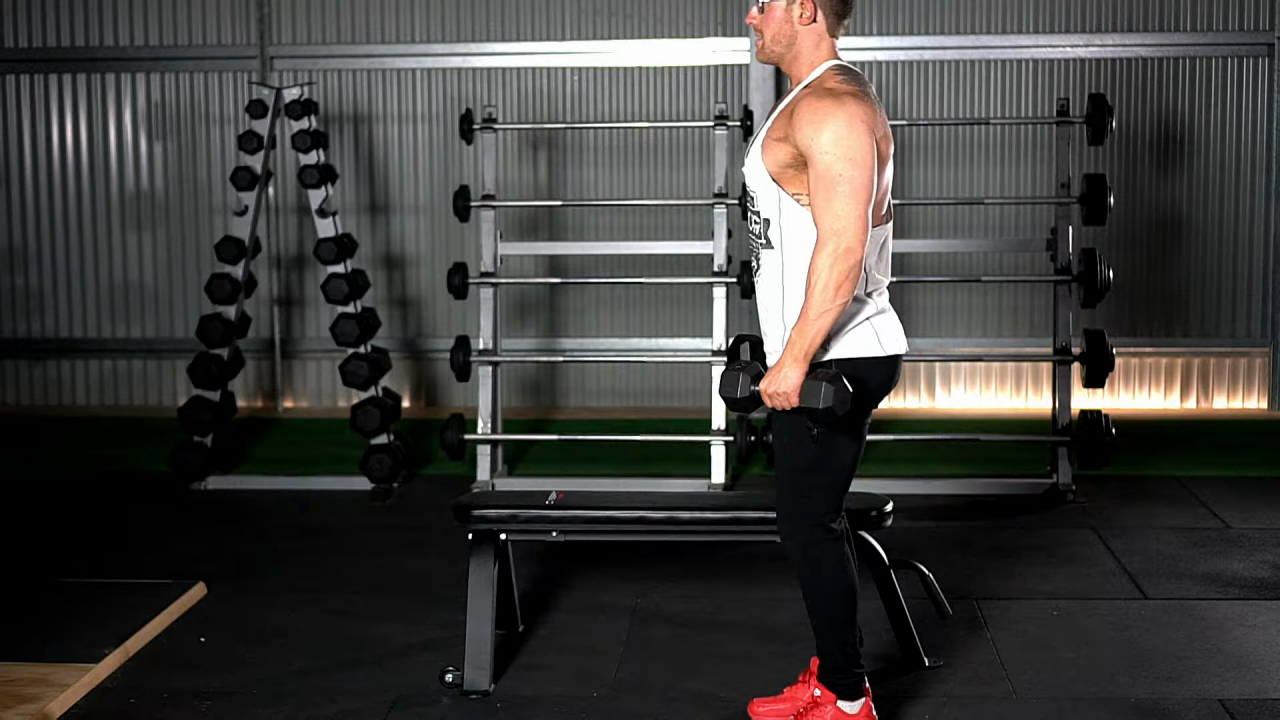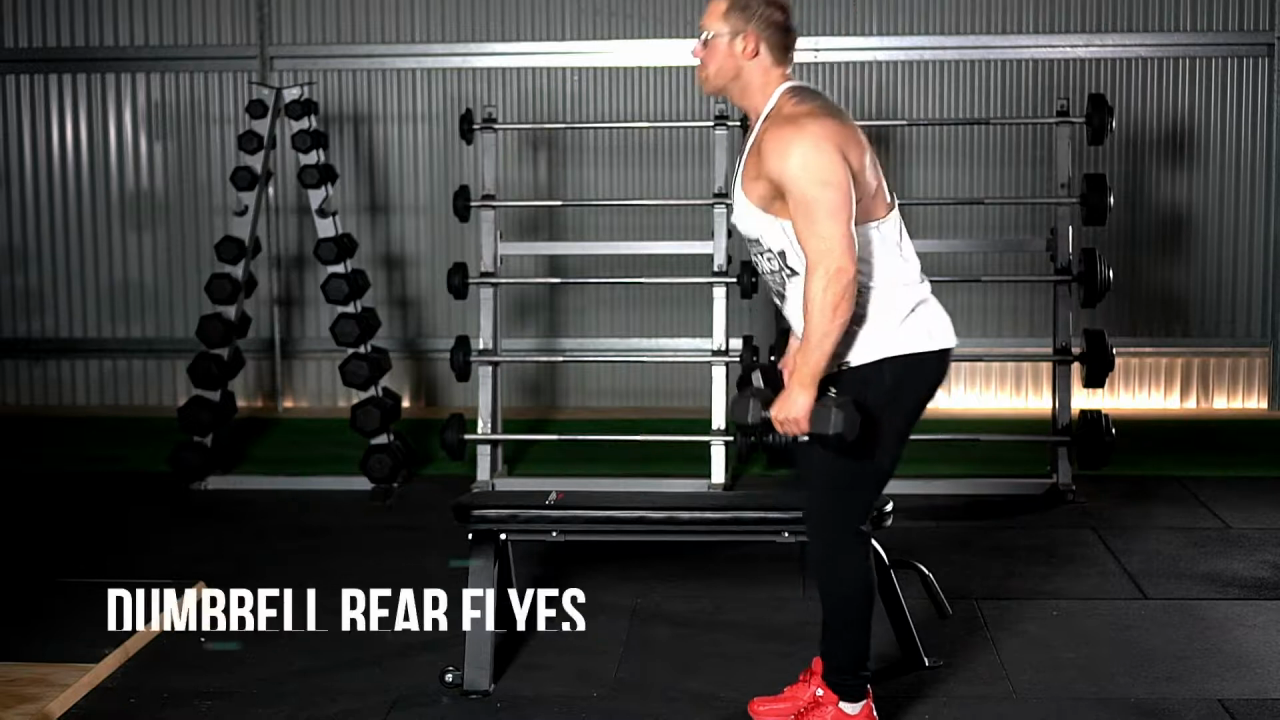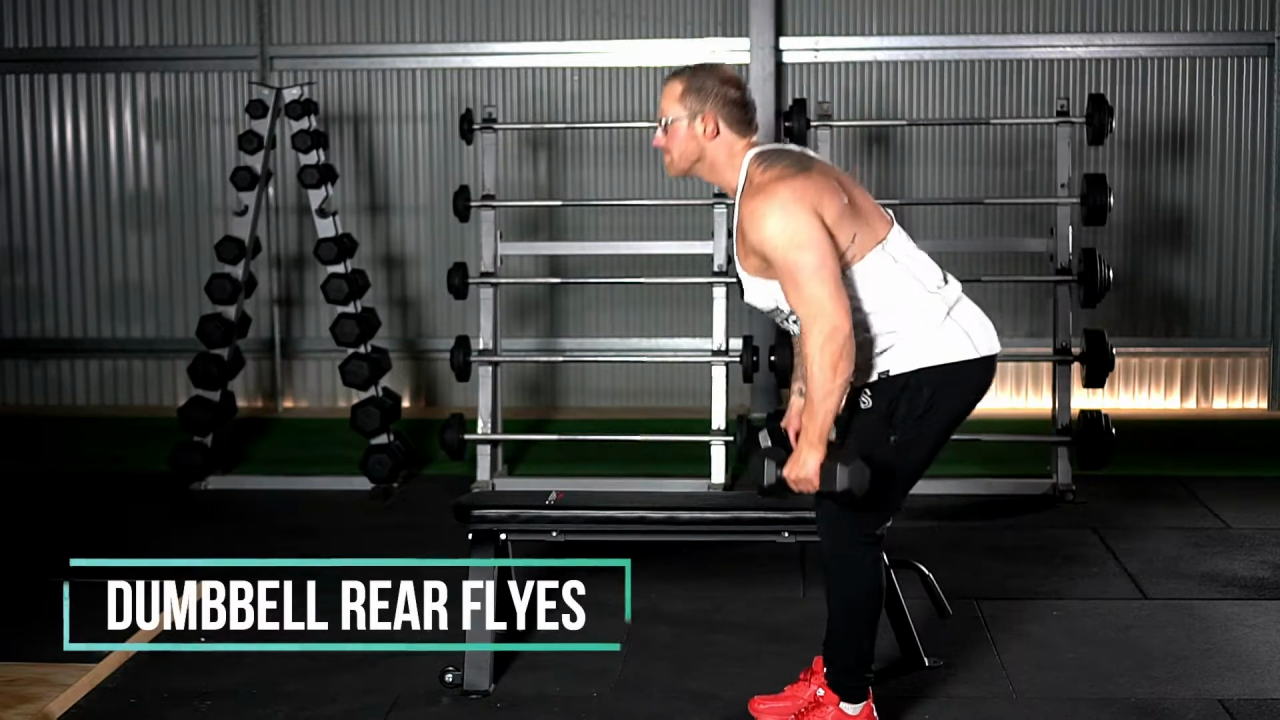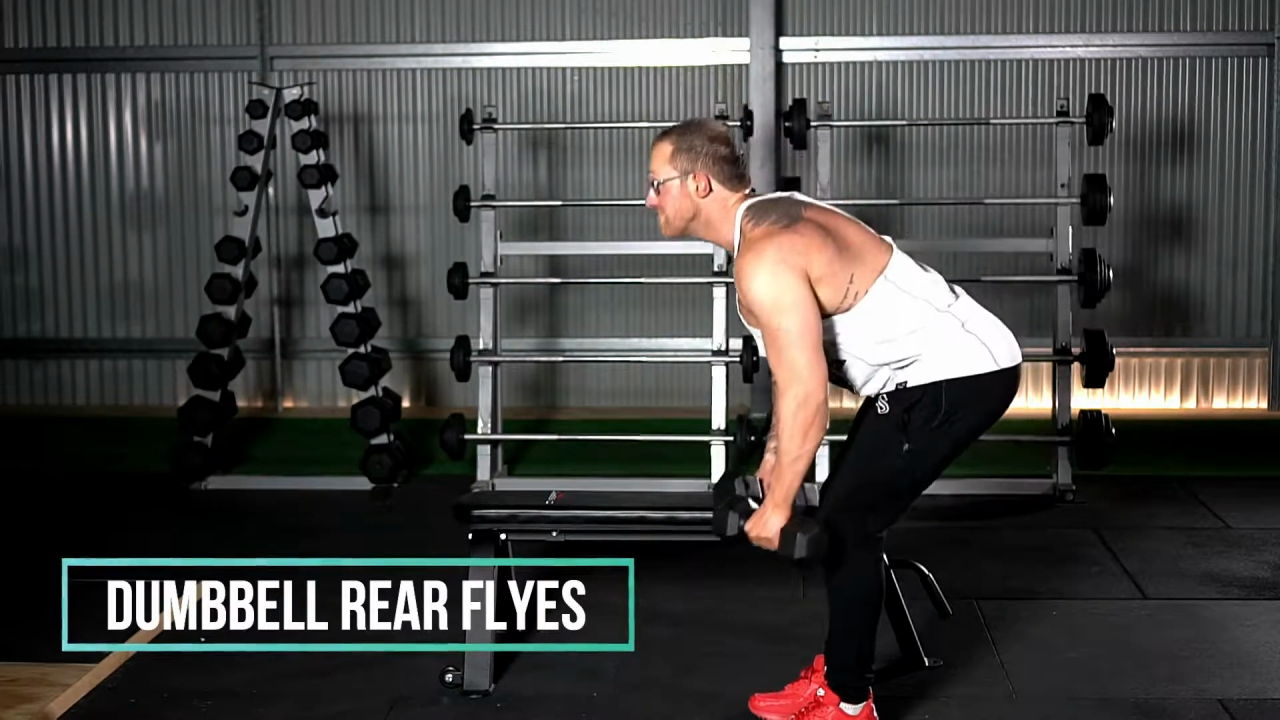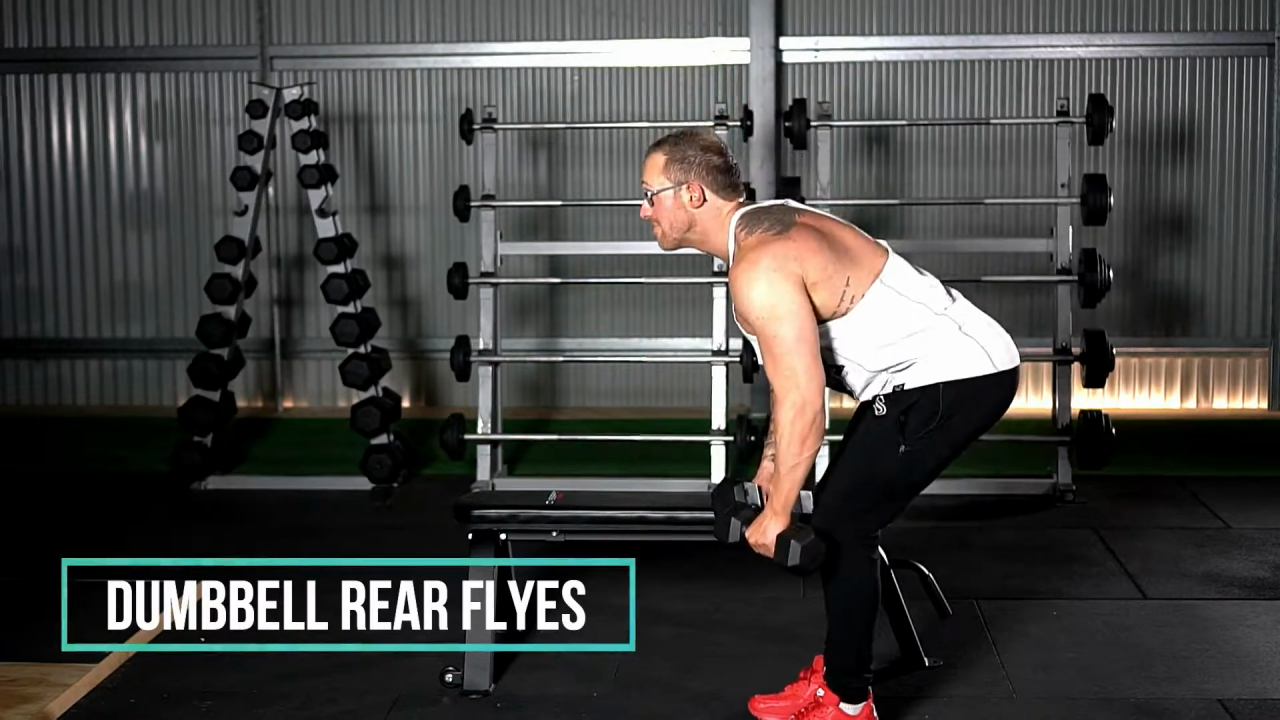
dt=0.5s
person 1, frame 1
left shoulder: (831, 108)
right shoulder: (818, 101)
left elbow: (843, 249)
left wrist: (794, 360)
left hip: (833, 359)
right hip: (824, 355)
left knee: (808, 525)
right knee: (811, 521)
person 1, frame 2
left shoulder: (795, 133)
right shoulder: (786, 123)
left elbow: (836, 269)
left wrist: (802, 385)
right wrist: (799, 353)
left hip: (886, 356)
right hip: (873, 352)
left knee: (834, 525)
right knee: (830, 518)
person 1, frame 3
left shoulder: (770, 201)
right shoulder: (771, 177)
left elbow: (831, 329)
right elbow: (814, 309)
left wrist: (814, 443)
right wrist: (801, 399)
left hip: (936, 361)
right hip: (926, 352)
left knee: (848, 520)
right knee: (843, 514)
person 1, frame 4
left shoulder: (764, 258)
right shoulder: (770, 223)
left elbow: (806, 392)
right elbow: (800, 367)
left wrist: (778, 504)
right wrist: (774, 455)
left hip: (956, 375)
right hip: (944, 364)
left knee: (847, 523)
right knee: (846, 513)
right ankle: (839, 672)
person 1, frame 5
left shoulder: (759, 266)
right shoulder: (763, 231)
left elbow: (803, 398)
right elbow: (797, 374)
left wrist: (777, 513)
right wrist: (771, 463)
left hip: (957, 377)
right hip: (942, 366)
left knee: (840, 523)
right knee: (838, 511)
